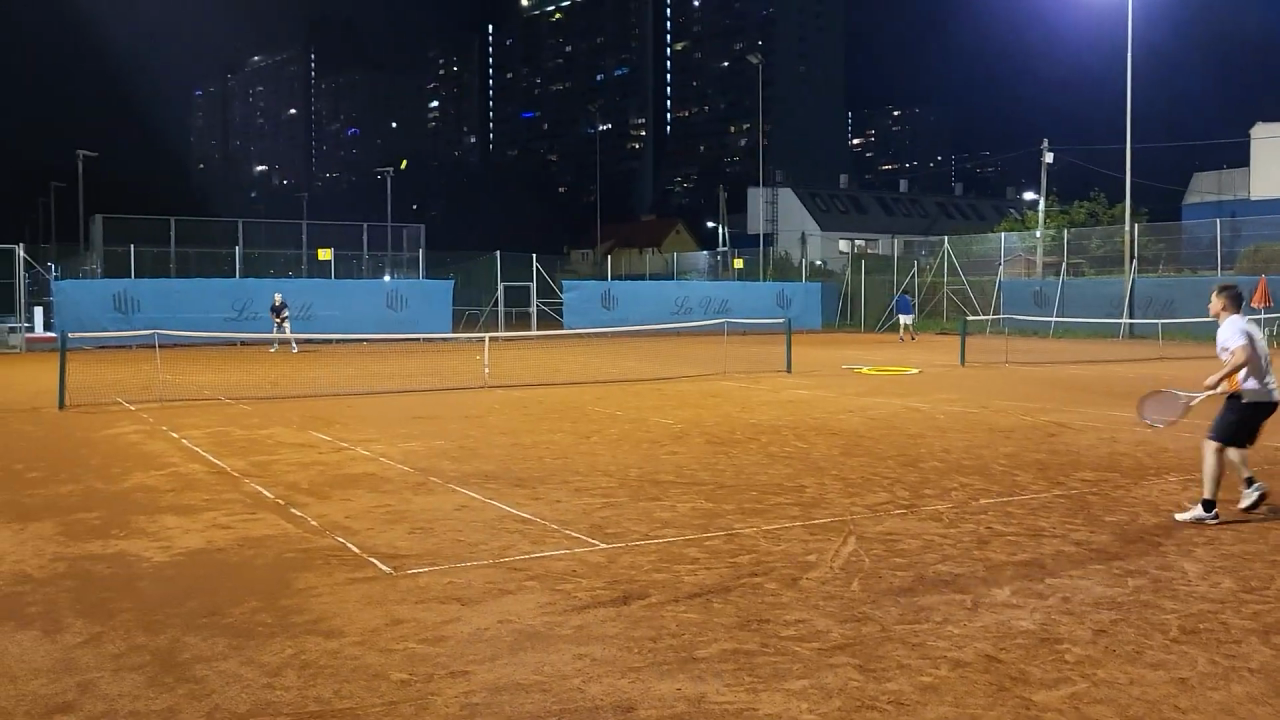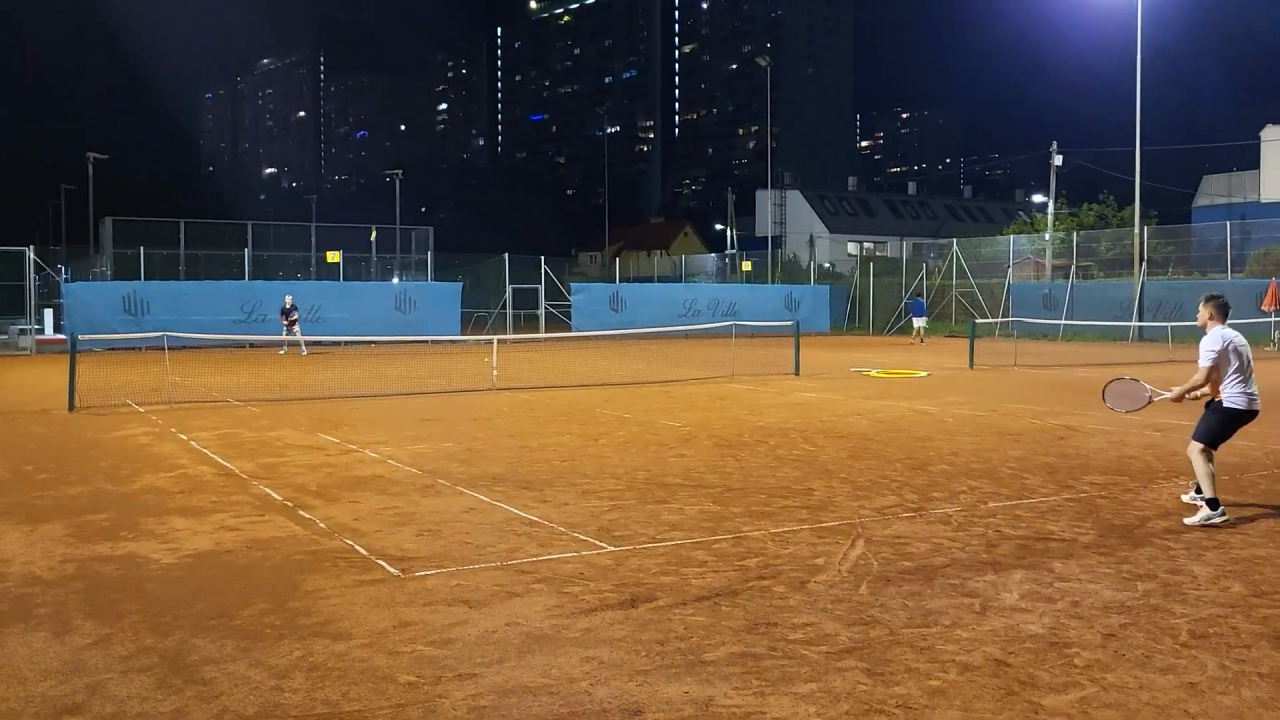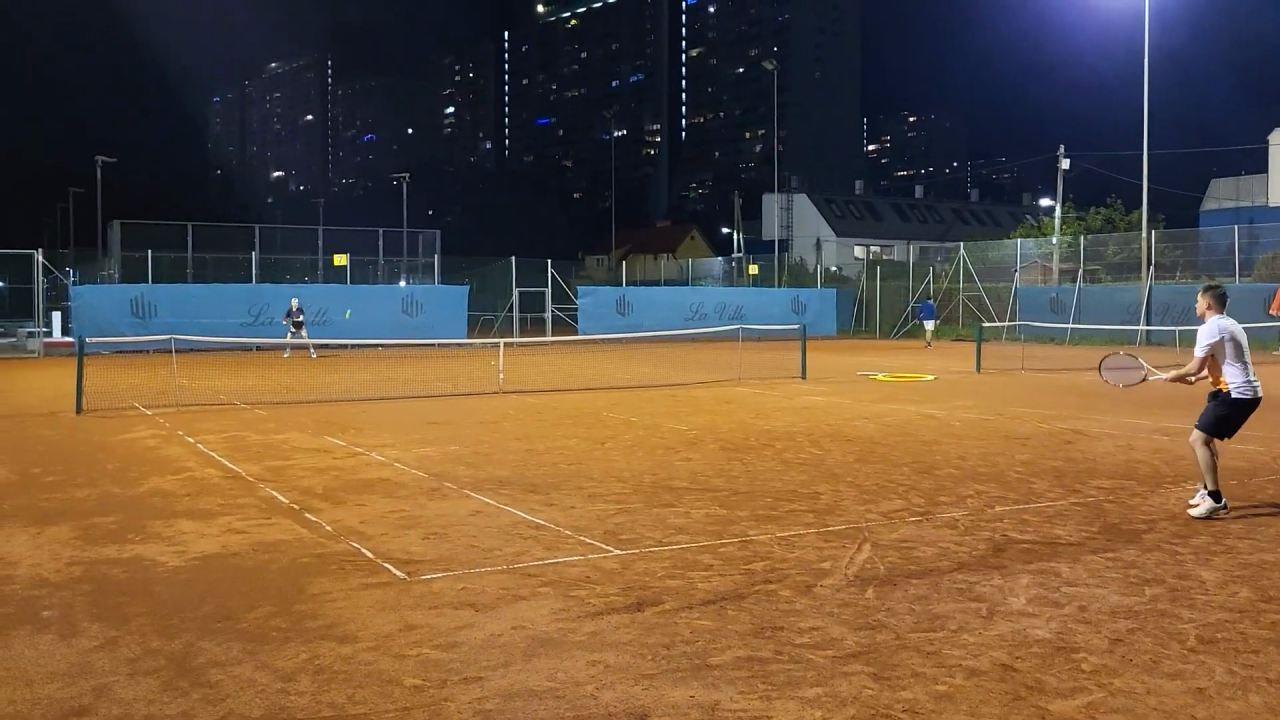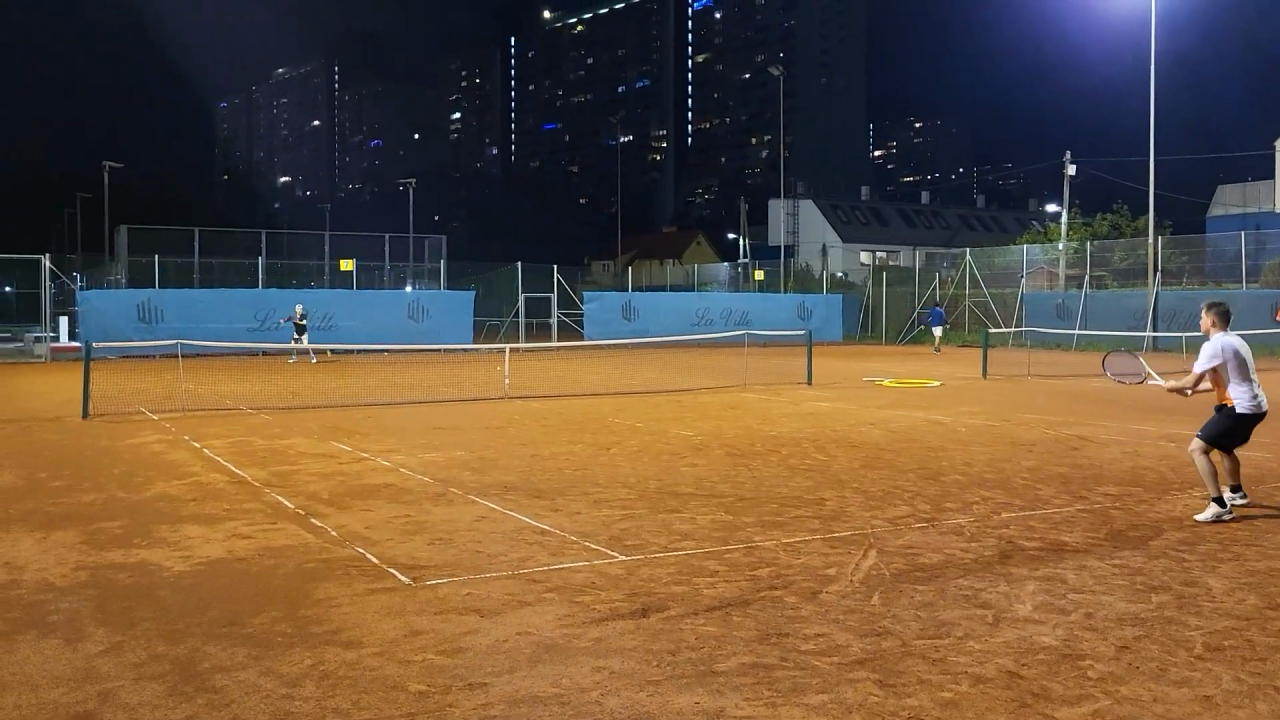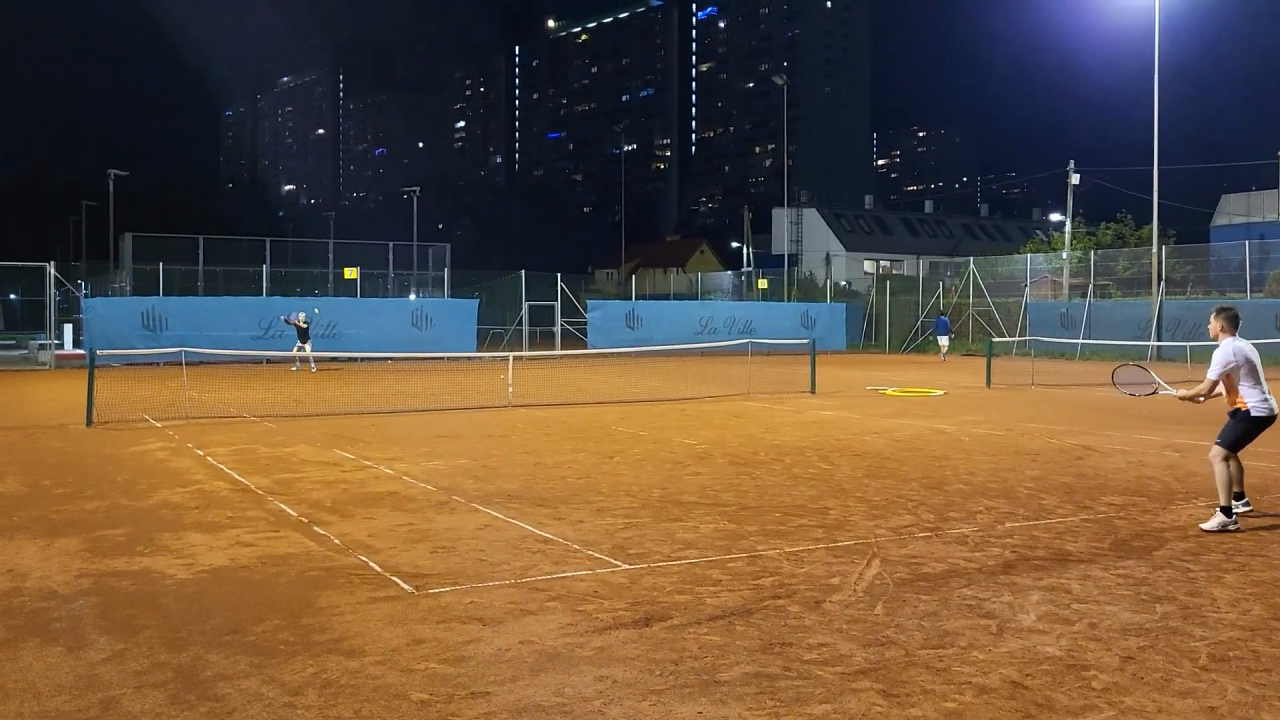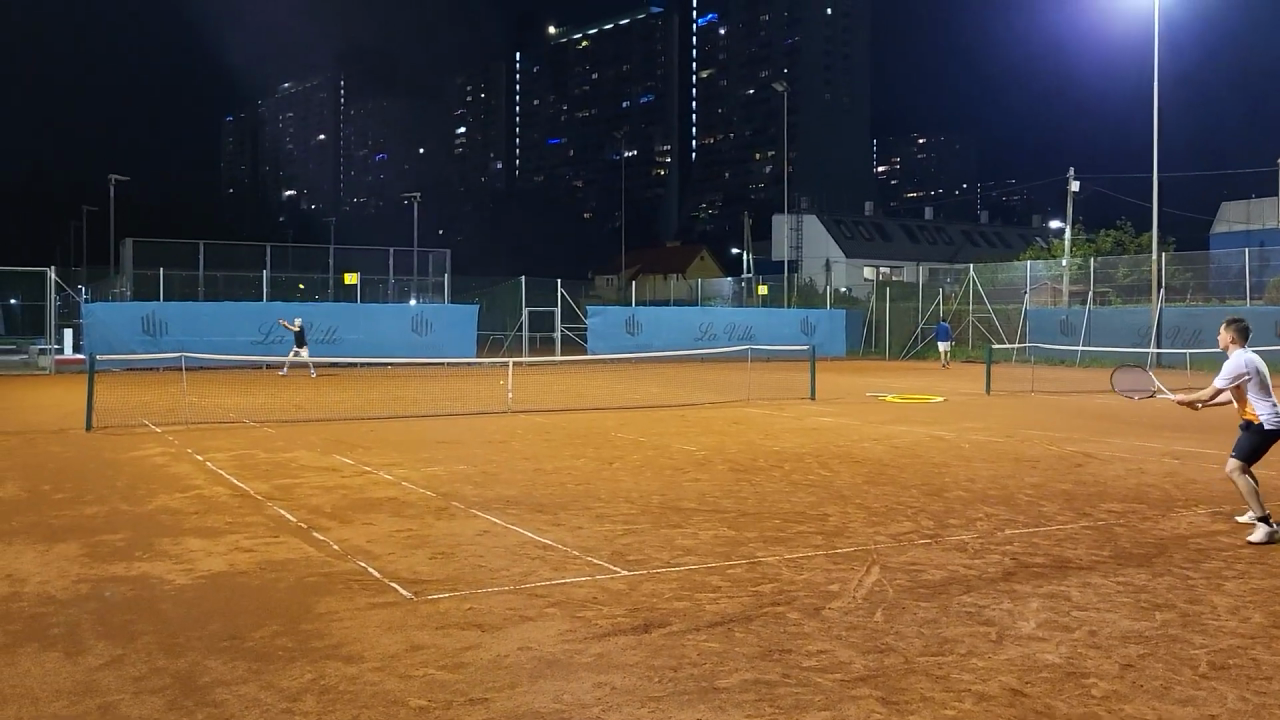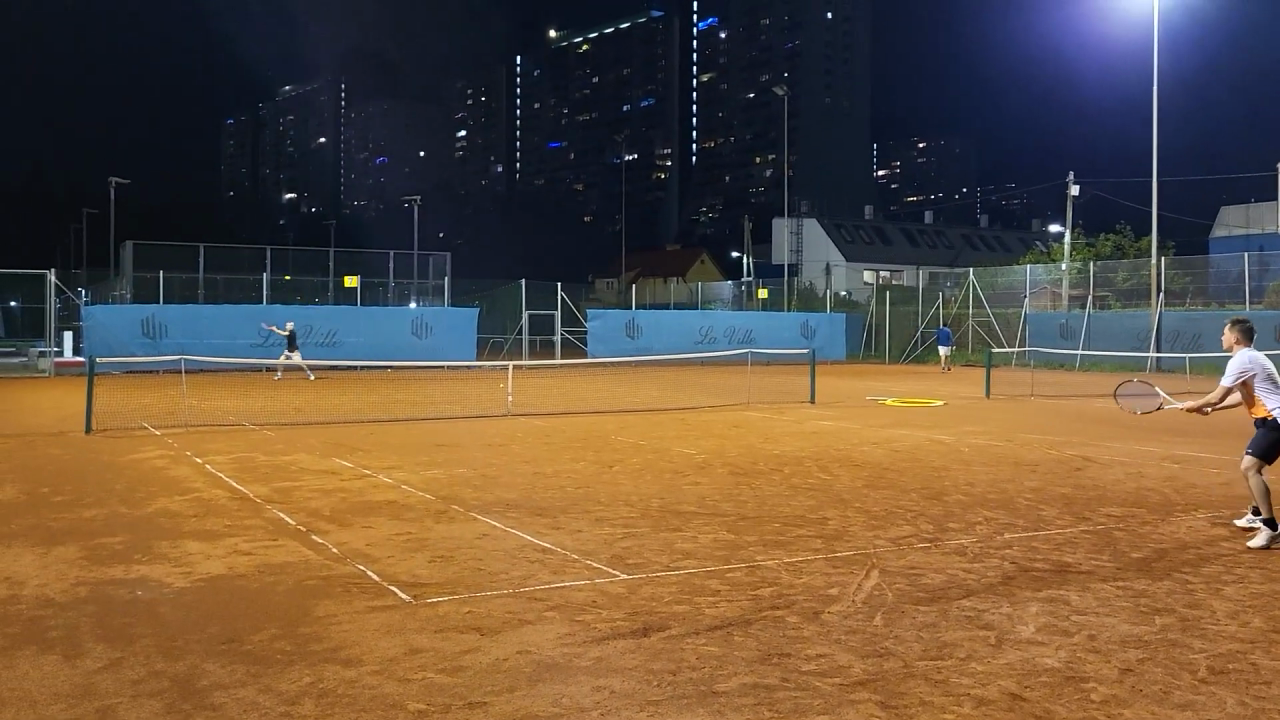
dt=0.2s
person 1, frame 1
left shoulder: (1230, 328)
right shoulder: (1246, 325)
left elbow: (1243, 358)
left wrist: (1217, 379)
right wrist: (1225, 385)
left hip: (1249, 397)
right hip: (1266, 398)
left knee: (1212, 447)
right knee: (1230, 444)
left ankle: (1207, 509)
right ankle: (1251, 485)
person 1, frame 2
left shoulder: (1212, 339)
right shoulder: (1236, 337)
left elbow: (1202, 378)
left wrist: (1181, 391)
right wrist: (1202, 392)
left hip: (1229, 404)
right hip: (1248, 404)
left knee: (1196, 450)
right knee: (1204, 441)
left ankle: (1212, 509)
right ankle: (1201, 491)
person 1, frame 3
left shoulder: (1210, 328)
right shoulder: (1231, 325)
left elbow: (1196, 367)
left wrist: (1177, 375)
right wrist: (1194, 377)
left hip: (1234, 395)
right hip: (1249, 394)
left knee: (1198, 440)
right knee: (1207, 437)
left ankle: (1215, 500)
right ankle: (1208, 491)
person 1, frame 4
left shoulder: (1214, 346)
right shoulder: (1234, 341)
left elbow: (1192, 381)
left wrist: (1175, 386)
right wrist: (1193, 389)
left hip: (1240, 409)
right hip: (1255, 407)
left knee: (1197, 449)
right knee: (1224, 446)
left ankle: (1219, 506)
right ankle: (1236, 493)
person 1, frame 5
left shoulder: (1225, 350)
right shoulder: (1241, 346)
left elbow: (1207, 388)
left wrist: (1188, 394)
right wrist: (1202, 396)
left hip: (1252, 412)
right hip: (1261, 411)
left knee: (1217, 456)
right knee: (1229, 451)
left ankle: (1225, 515)
right ankle: (1239, 500)
person 1, frame 6
left shoulder: (1236, 362)
right shoulder: (1247, 358)
left elbow: (1210, 393)
right elbow: (1233, 395)
left wrist: (1187, 399)
right wrist: (1202, 404)
left knee: (1234, 470)
right knee: (1241, 467)
right ankle: (1258, 512)
person 1, frame 7
left shoulder: (1240, 360)
right shoulder: (1252, 357)
left elbow: (1218, 396)
right elbow: (1241, 396)
left wrist: (1195, 405)
right wrist: (1209, 407)
left knee: (1250, 467)
right knee: (1248, 465)
right ankle: (1257, 514)
